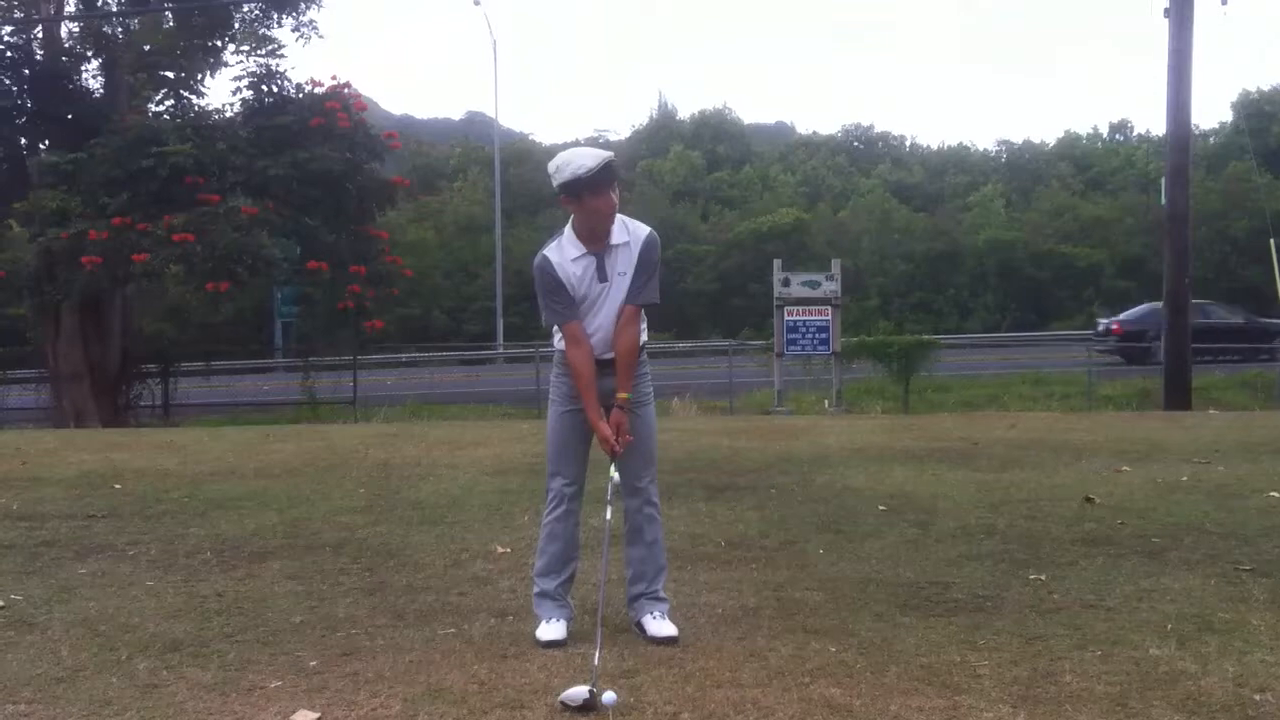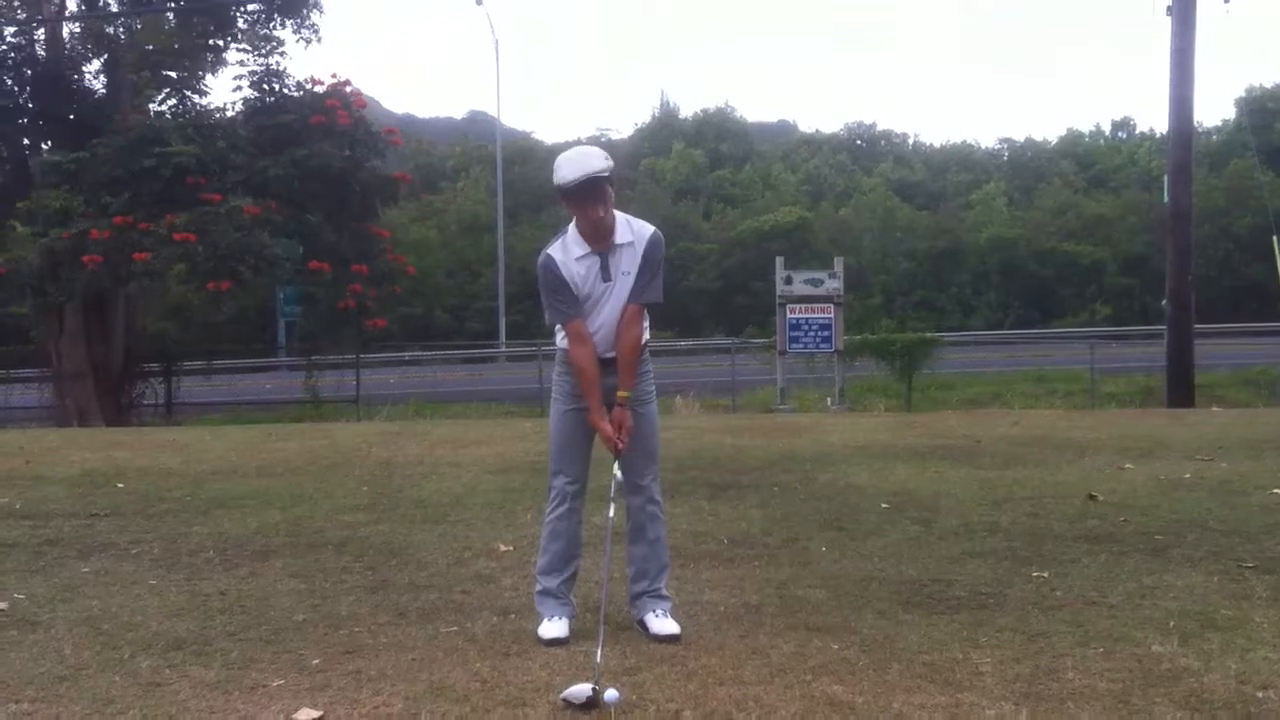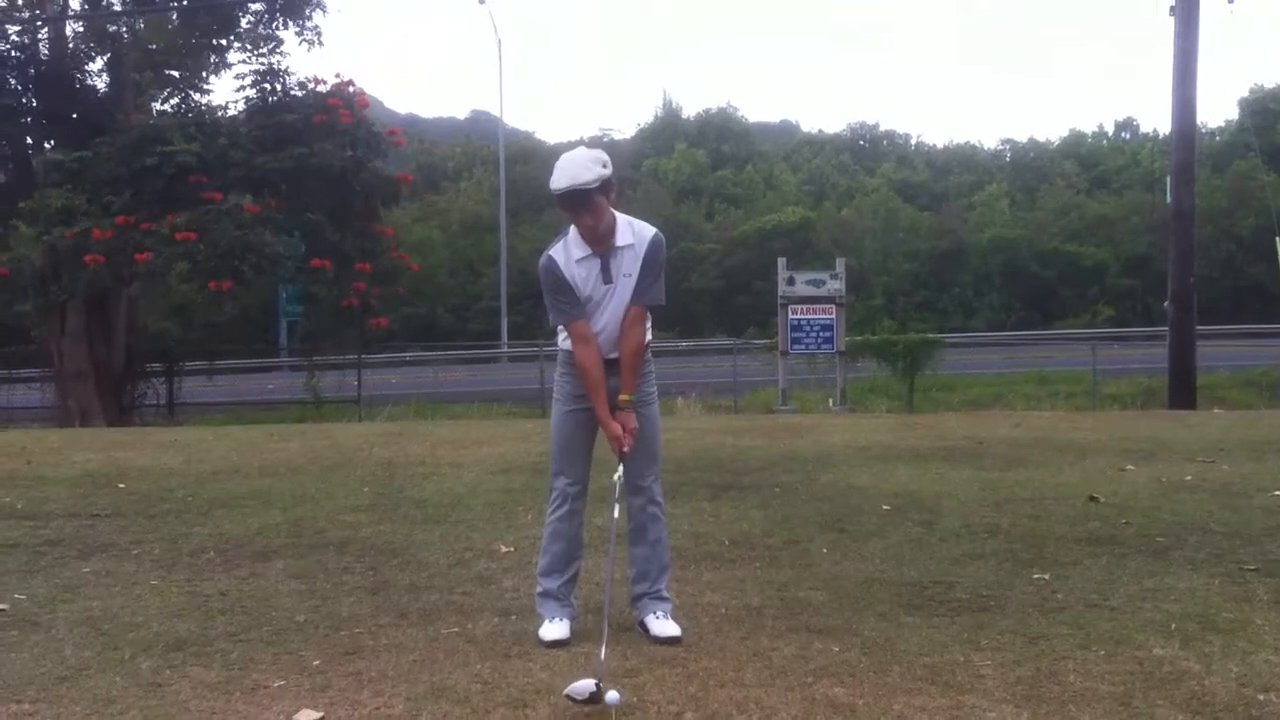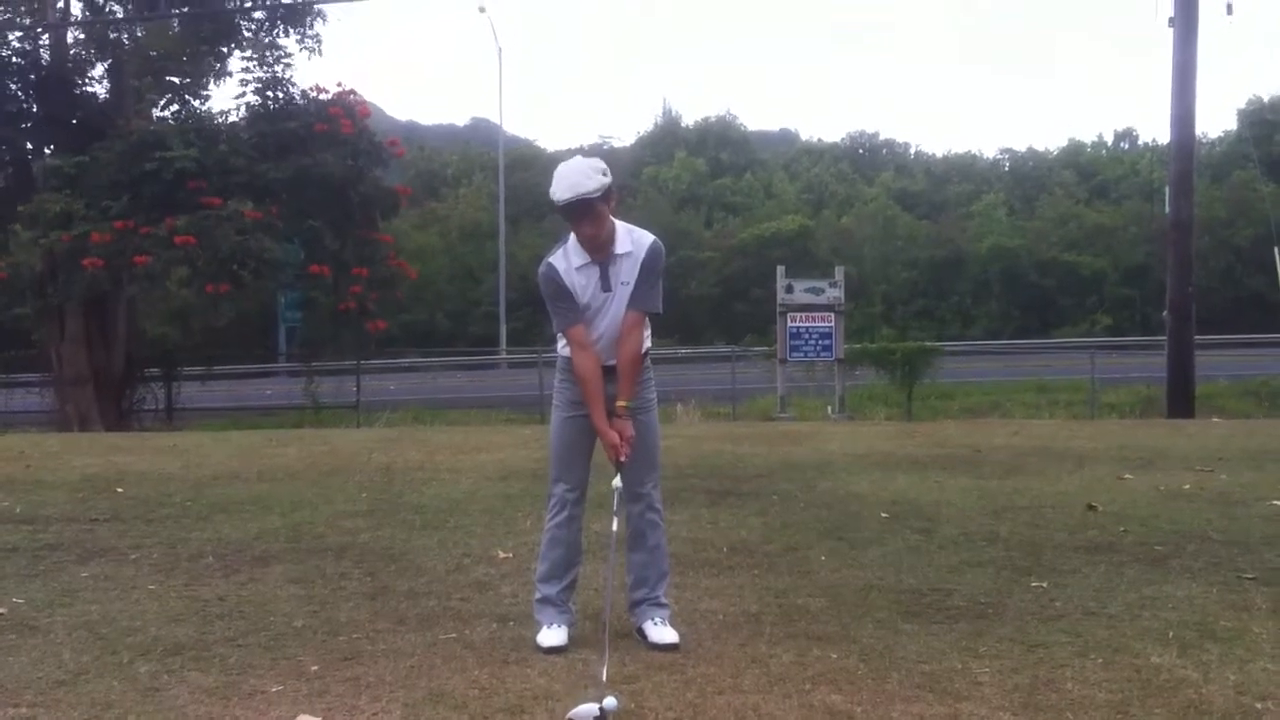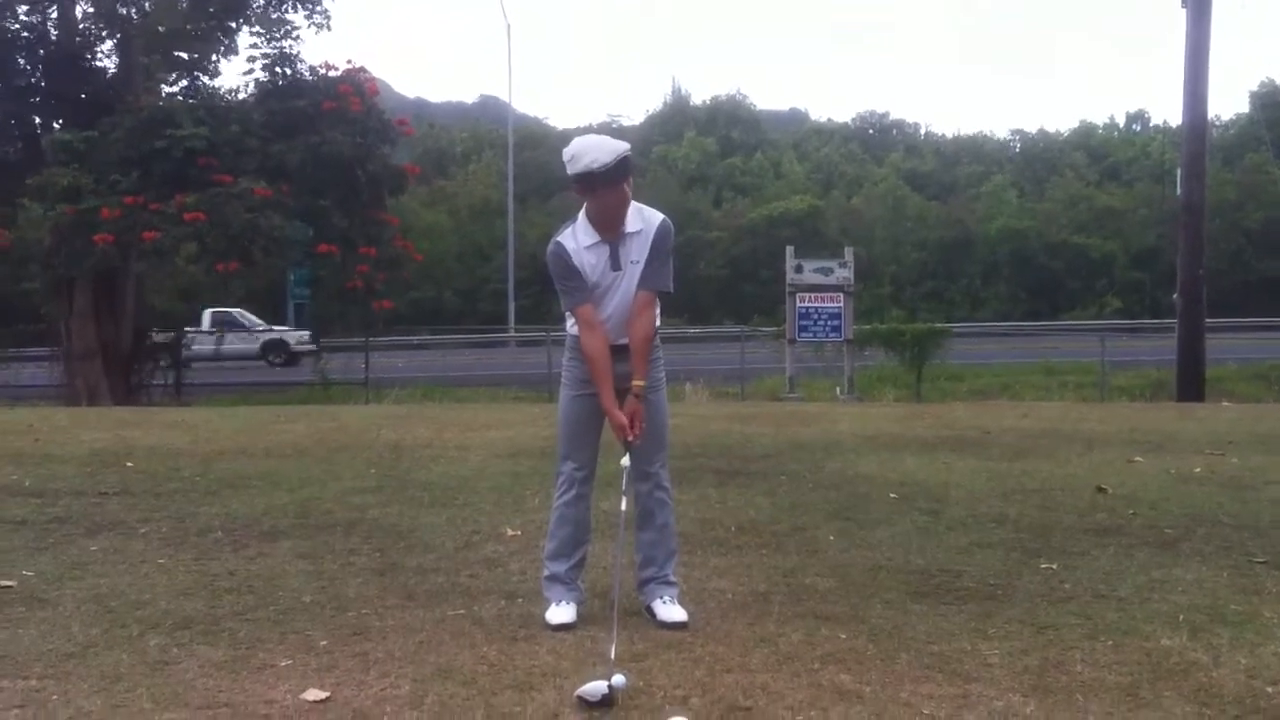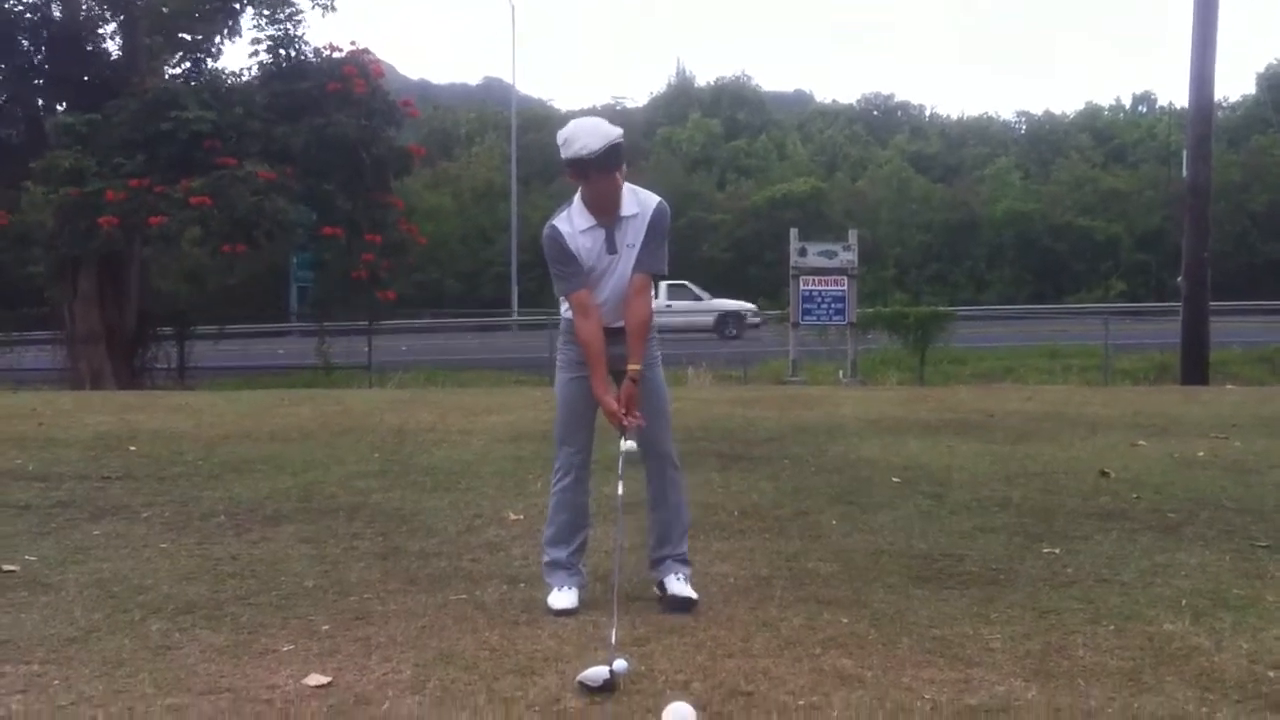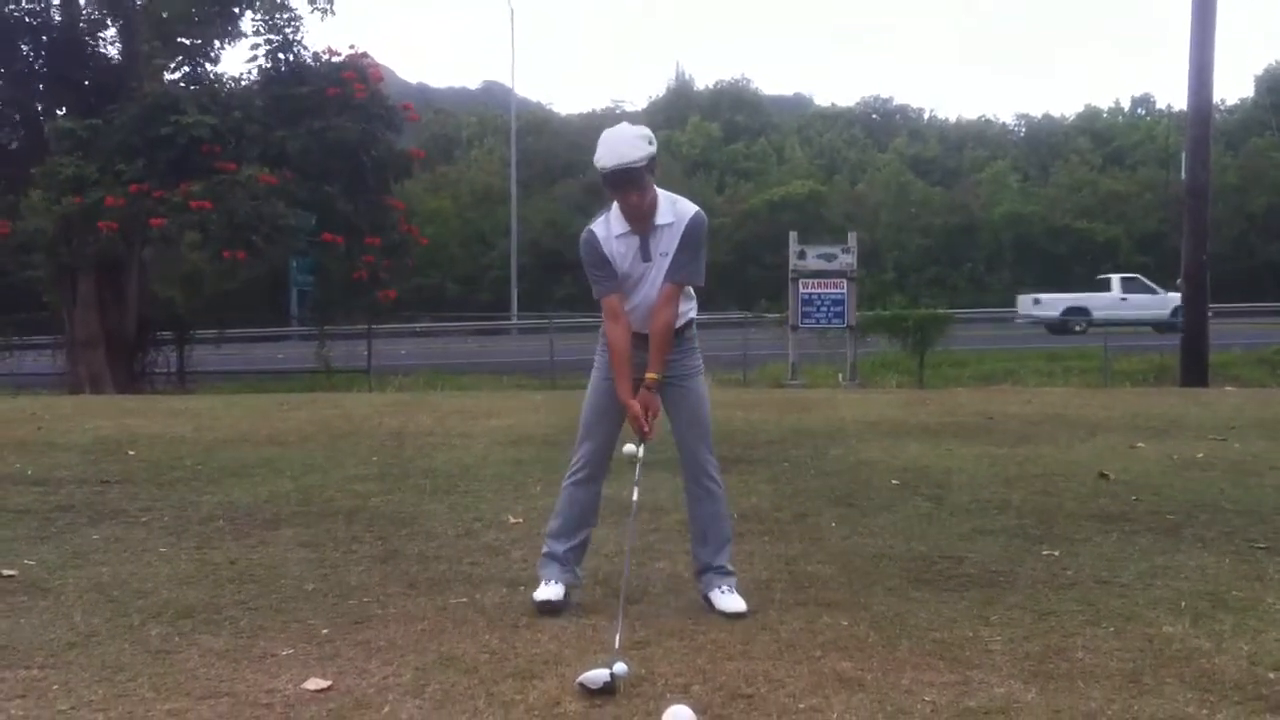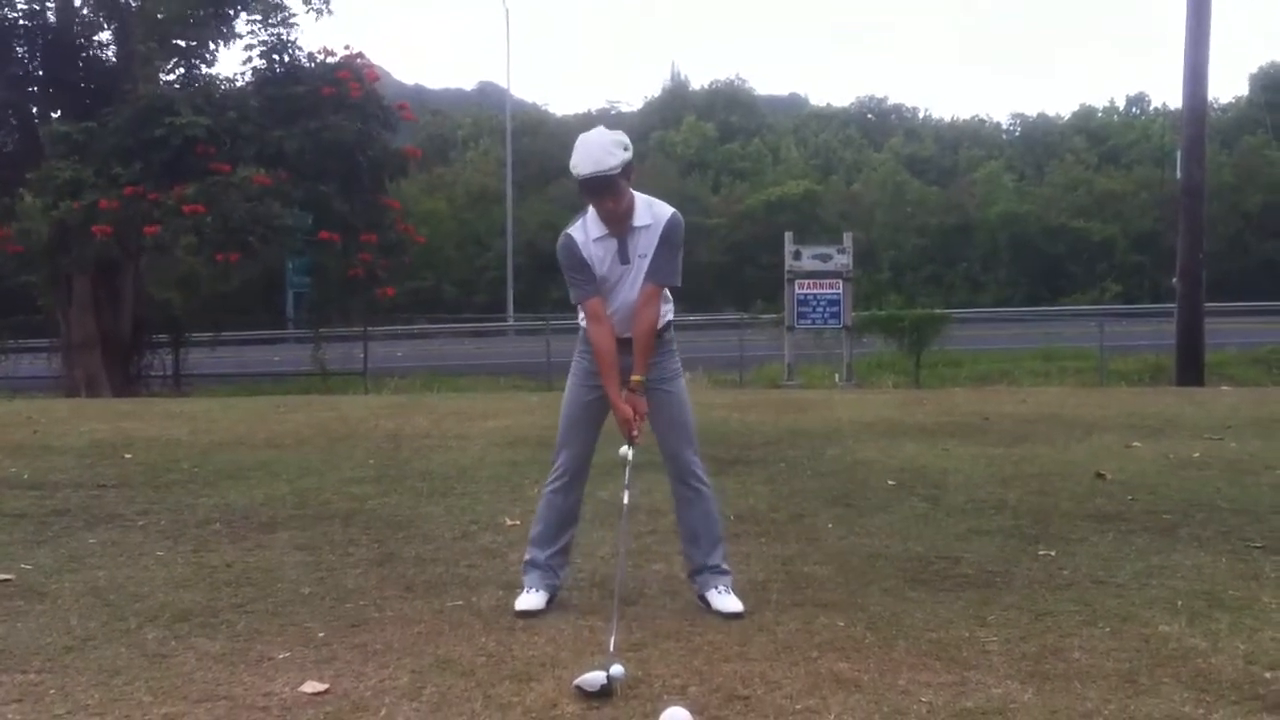
dt=0.5s
person 1, frame 1
left shoulder: (643, 242)
right shoulder: (550, 262)
left elbow: (627, 326)
right elbow: (575, 343)
left wrist: (620, 403)
right wrist: (596, 418)
left hip: (630, 370)
right hip: (573, 374)
left knee: (641, 490)
right knee: (563, 490)
left ankle: (648, 604)
right ankle: (552, 606)
person 1, frame 2
left shoulder: (647, 241)
right shoulder: (553, 261)
left elbow: (631, 326)
right elbow: (578, 342)
left wrist: (623, 402)
right wrist: (597, 417)
left hip: (632, 369)
right hip: (575, 372)
left knee: (644, 488)
right knee: (565, 487)
left ankle: (651, 600)
right ankle: (554, 603)
person 1, frame 3
left shoulder: (648, 243)
right shoulder: (555, 262)
left elbow: (634, 328)
right elbow: (583, 343)
left wrist: (626, 405)
right wrist: (605, 417)
left hip: (634, 370)
right hip: (577, 374)
left knee: (645, 489)
right knee: (566, 489)
left ankle: (652, 602)
right ankle: (555, 605)
person 1, frame 4
left shoulder: (647, 250)
right shoulder: (555, 269)
left elbow: (631, 335)
right elbow: (582, 349)
left wrist: (623, 412)
right wrist: (602, 423)
left hip: (634, 377)
right hip: (576, 380)
left knee: (644, 495)
right knee: (566, 495)
left ankle: (650, 609)
right ankle: (554, 611)
person 1, frame 5
left shoulder: (656, 229)
right shoulder: (563, 249)
left elbow: (644, 313)
right elbow: (590, 329)
left wrist: (637, 392)
right wrist: (609, 405)
left hip: (642, 357)
right hip: (585, 359)
left knee: (653, 474)
right knee: (574, 473)
left ankle: (659, 587)
right ankle: (561, 588)
person 1, frame 6
left shoulder: (652, 211)
right shoulder: (559, 232)
left elbow: (639, 297)
right elbow: (583, 313)
left wrist: (633, 376)
right wrist: (602, 392)
left hip: (639, 338)
right hip: (581, 342)
left knee: (661, 453)
right knee: (571, 459)
left ankle: (670, 566)
right ankle: (563, 572)
person 1, frame 7
left shoulder: (690, 220)
right shoulder: (596, 237)
left elbow: (666, 305)
right elbow: (615, 318)
left wrist: (652, 383)
right wrist: (626, 396)
left hip: (676, 346)
right hip: (618, 346)
left knee: (701, 462)
right knee: (588, 459)
left ankle: (717, 577)
right ankle: (557, 569)
person 1, frame 8
left shoulder: (666, 222)
right shoulder: (573, 241)
left elbow: (648, 307)
right elbow: (598, 321)
left wrist: (638, 386)
right wrist: (616, 397)
left hip: (656, 349)
right hip: (595, 352)
left knee: (686, 464)
right knee: (567, 466)
left ankle: (711, 577)
right ankle: (541, 576)
